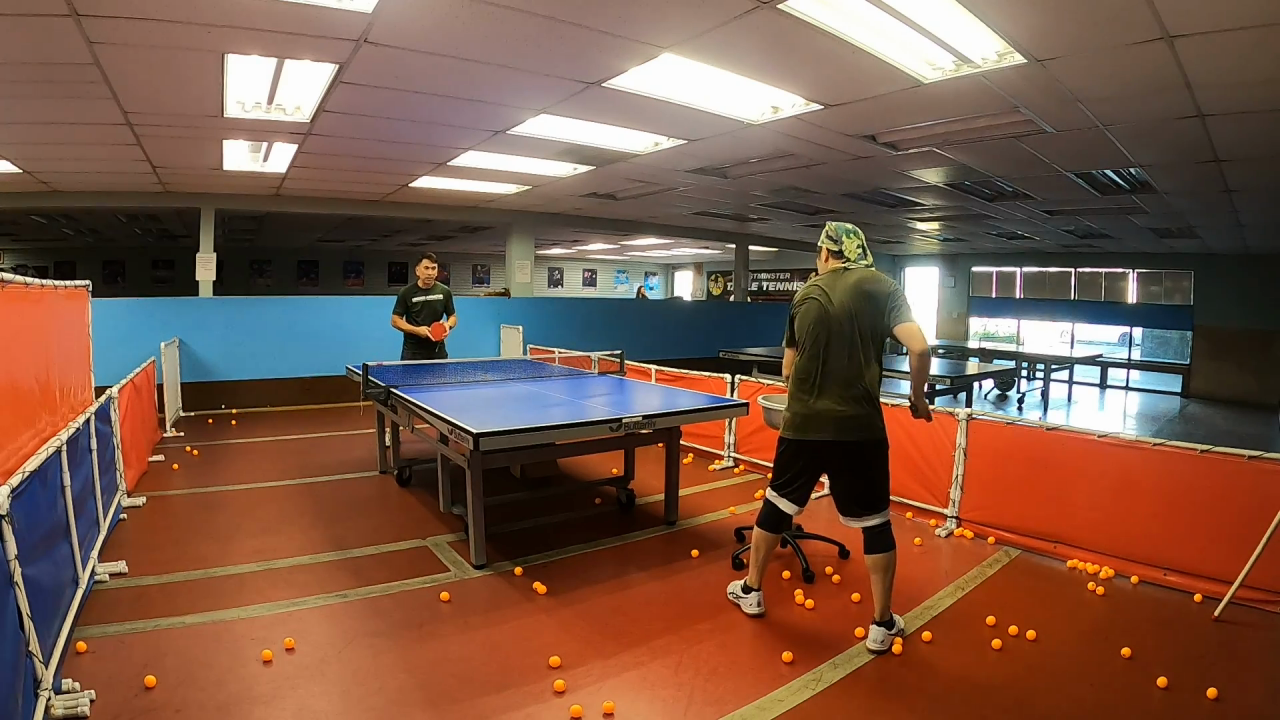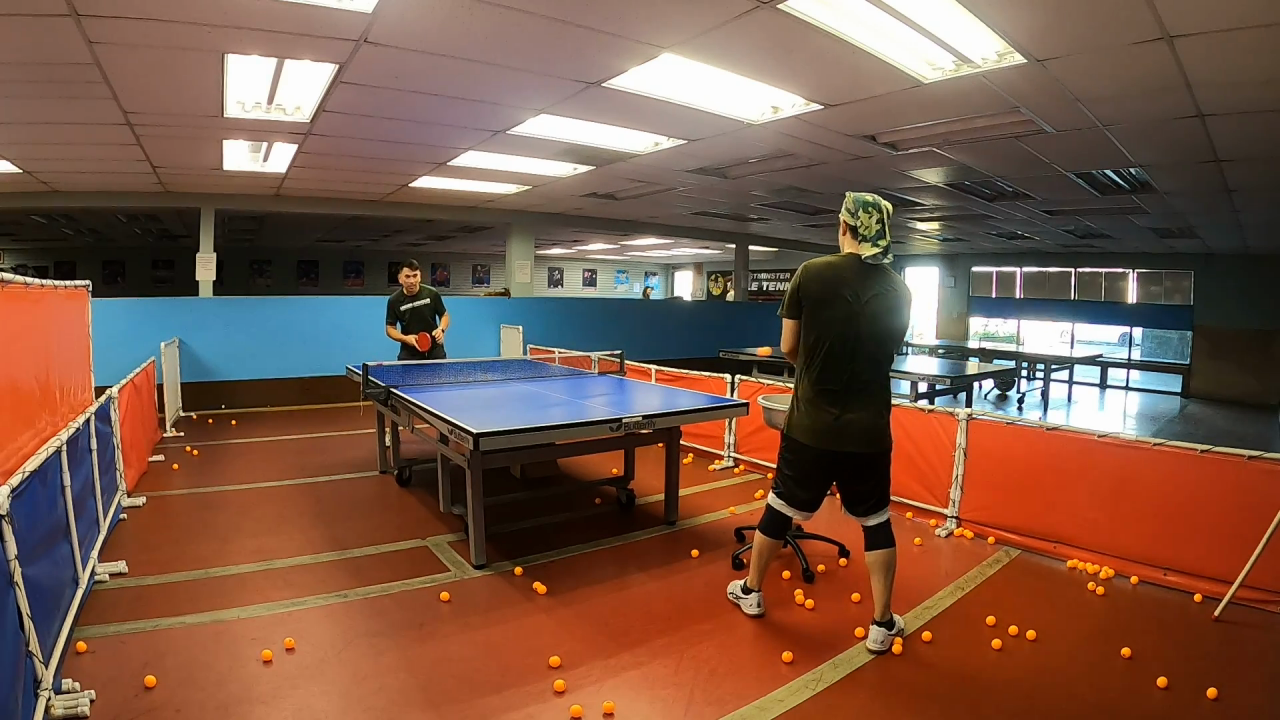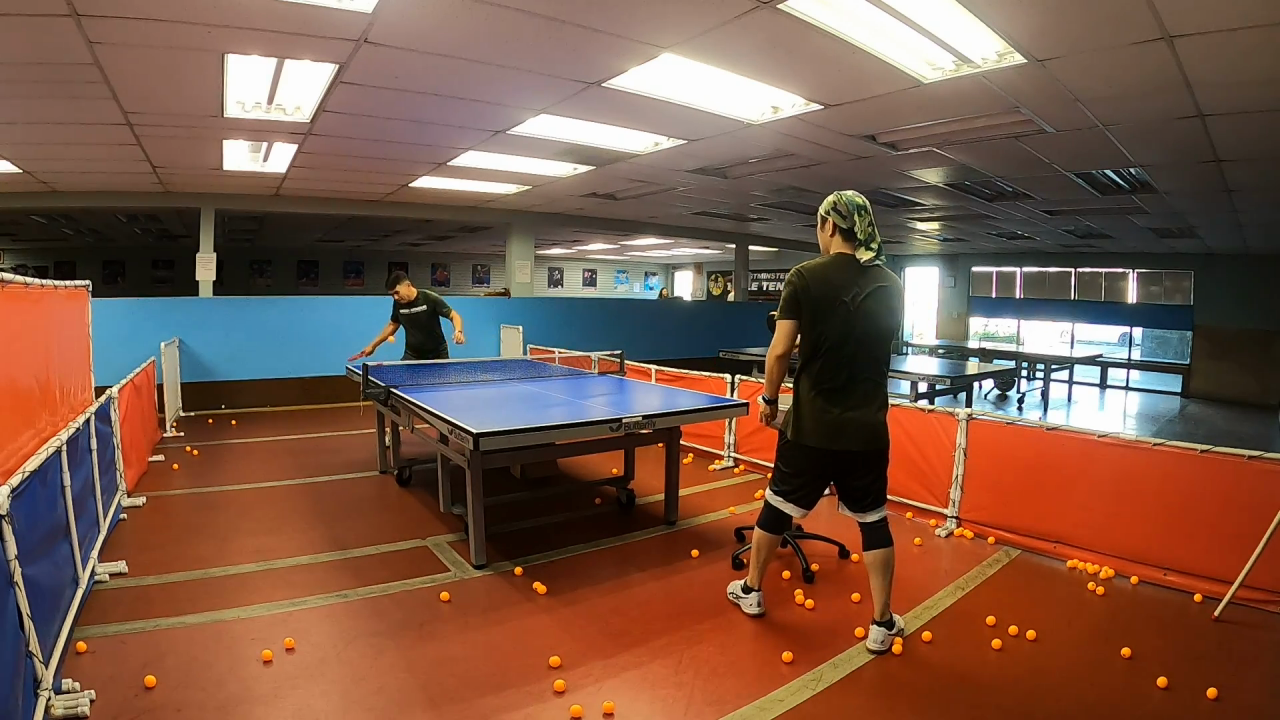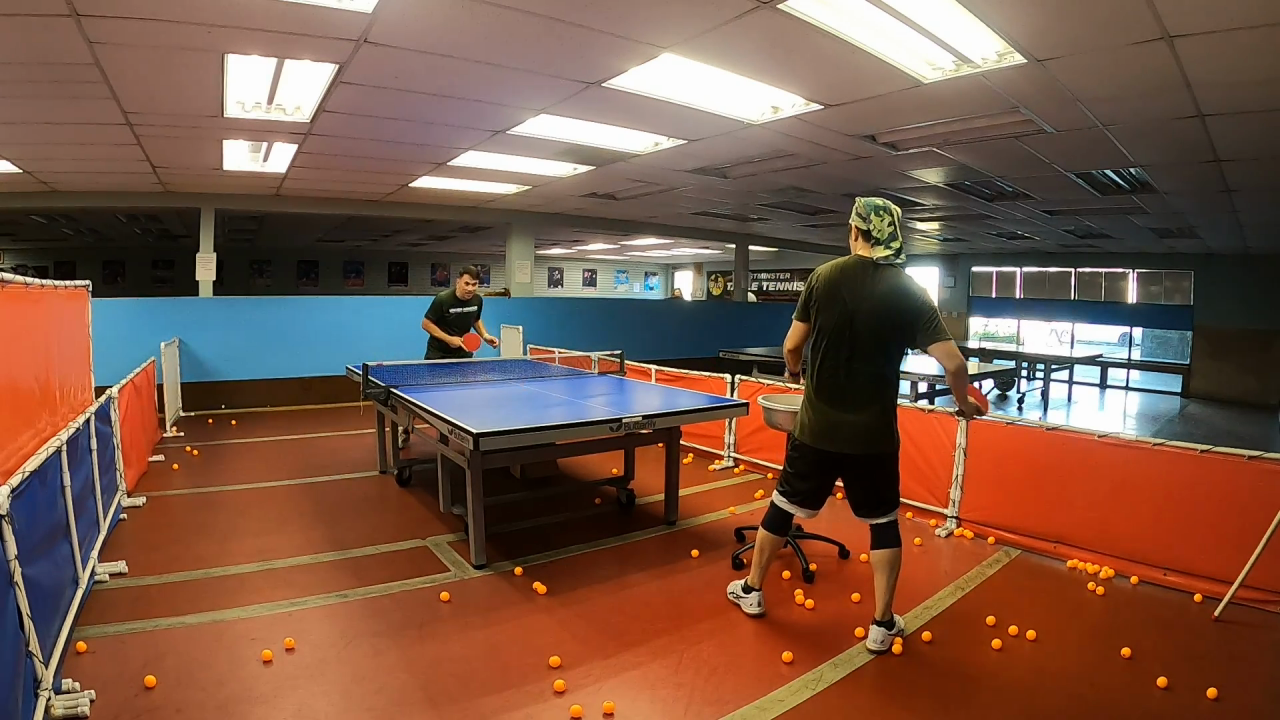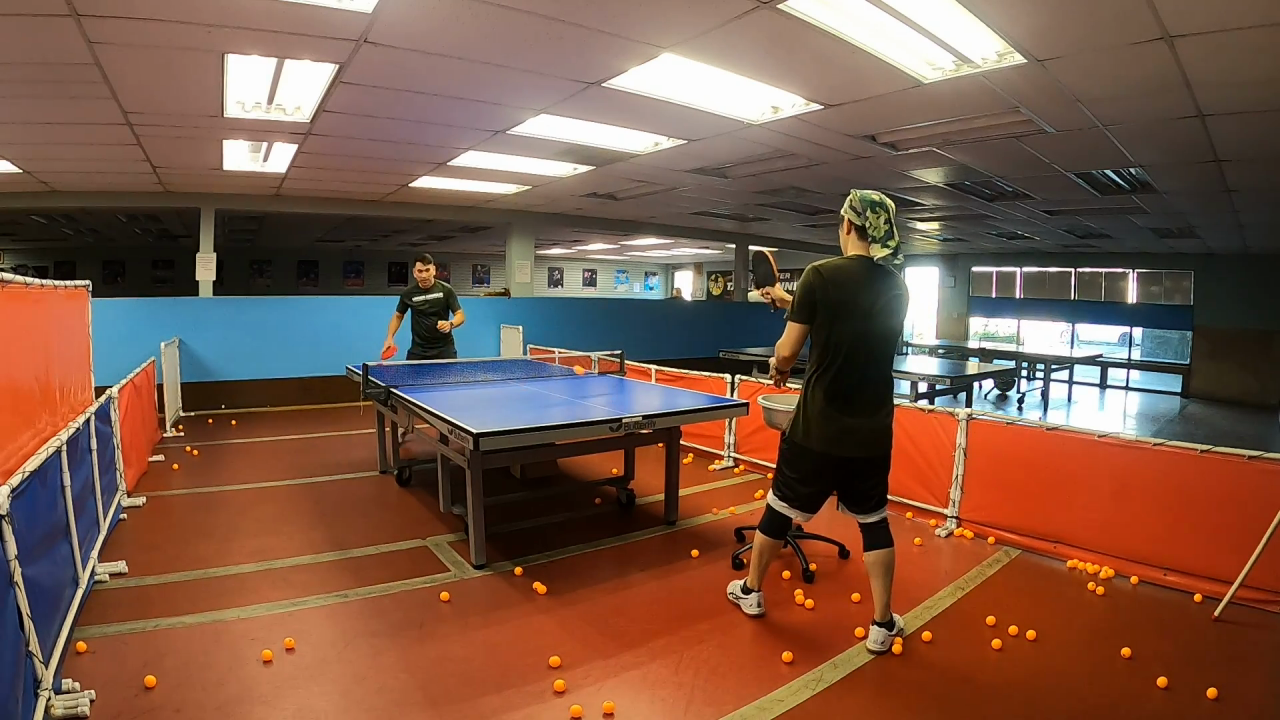
dt=0.7s
person 1, frame 1
left shoulder: (805, 294)
right shoulder: (881, 286)
right elbow: (919, 349)
right wrist: (918, 397)
left hip: (803, 422)
right hip: (859, 425)
left knee: (778, 504)
right knee: (875, 522)
left ankle: (751, 589)
right ankle: (883, 624)
person 1, frame 2
left shoulder: (811, 273)
right shoulder: (896, 289)
left elbow: (788, 347)
left hip: (811, 424)
right hip: (868, 430)
left knee: (781, 507)
right knee: (875, 522)
left ankle: (750, 591)
right ankle: (882, 625)
person 1, frame 3
left shoulder: (805, 276)
right shoulder: (890, 285)
left elbow: (780, 351)
left wrist: (768, 397)
left hip: (812, 424)
right hip: (867, 428)
left knee: (778, 506)
right knee: (873, 520)
left ankle: (751, 590)
right ankle: (882, 624)
person 1, frame 4
left shoulder: (823, 276)
right shoulder: (909, 294)
left elbow: (793, 344)
right elbow: (953, 362)
left wrist: (793, 369)
right wrist: (963, 402)
left hip: (816, 428)
right hip: (873, 434)
left knee: (783, 506)
right knee: (882, 523)
left ankle: (751, 589)
right ankle: (883, 625)
person 1, frame 5
left shoulder: (821, 275)
right shoulder: (897, 289)
left elbow: (788, 350)
left wrist: (777, 369)
right wrist: (791, 300)
left hip: (818, 427)
right hip: (872, 432)
left knee: (781, 508)
right knee: (874, 521)
left ankle: (751, 590)
right ankle: (882, 625)
